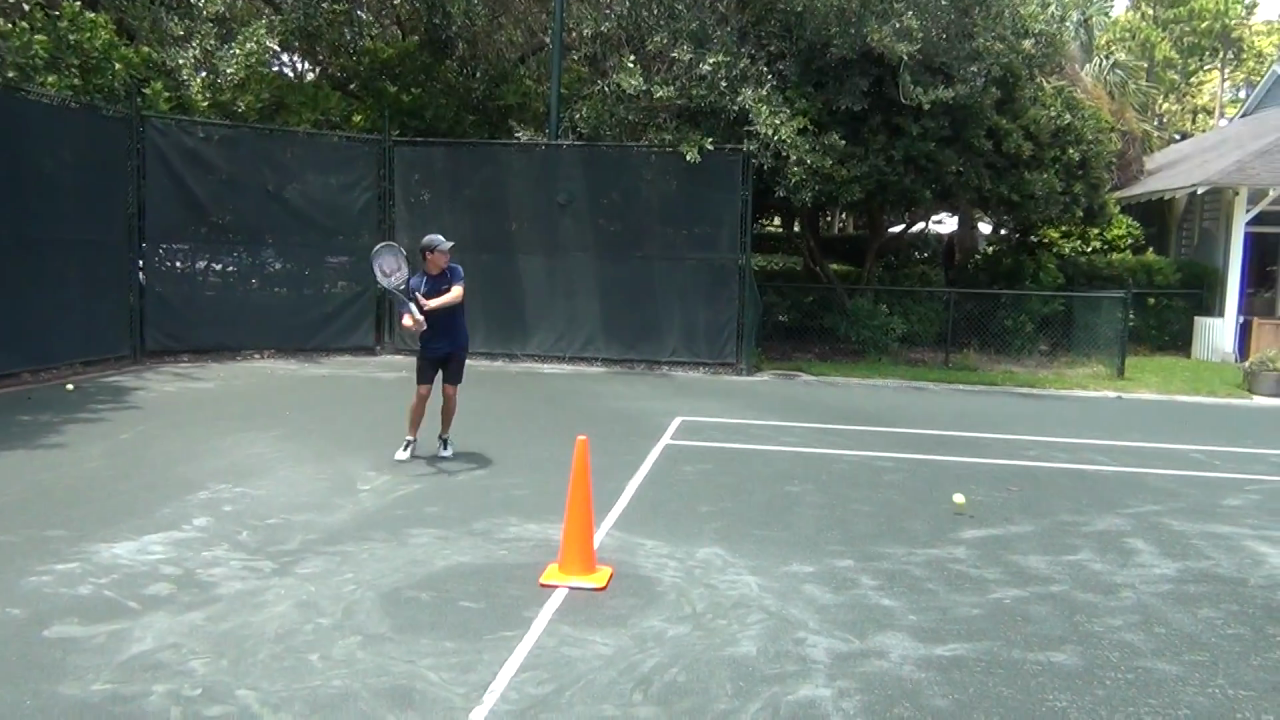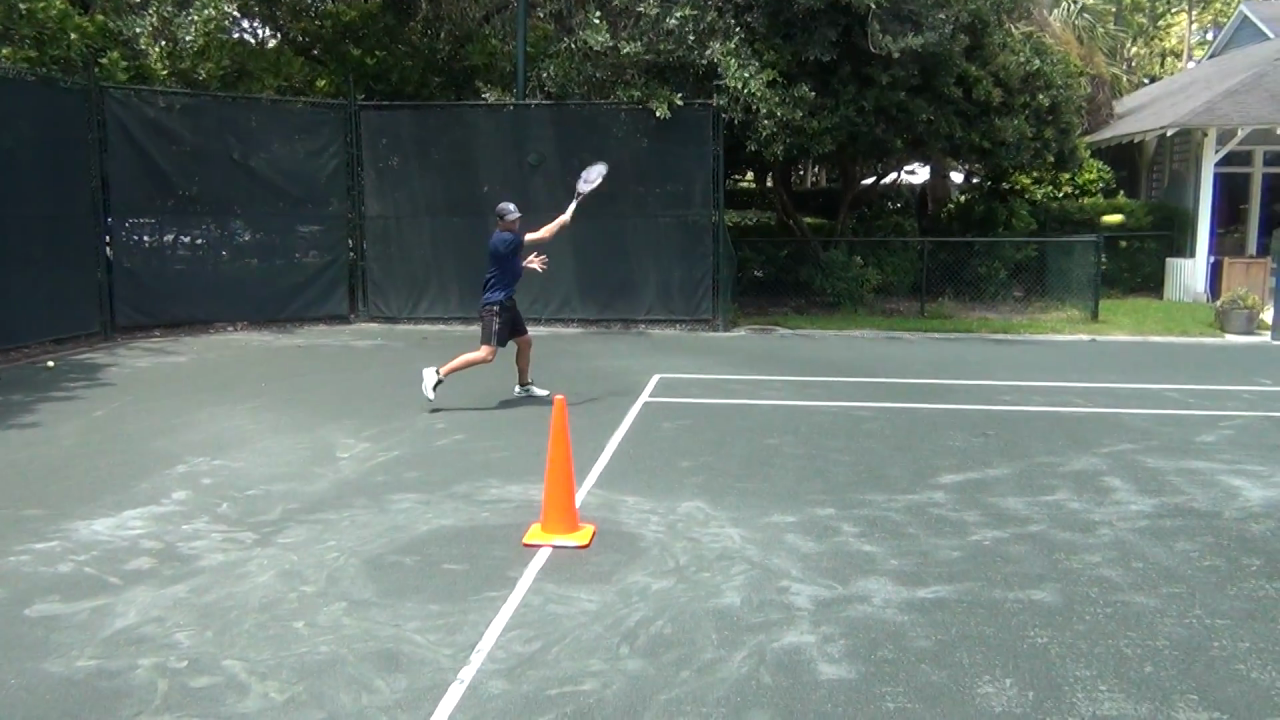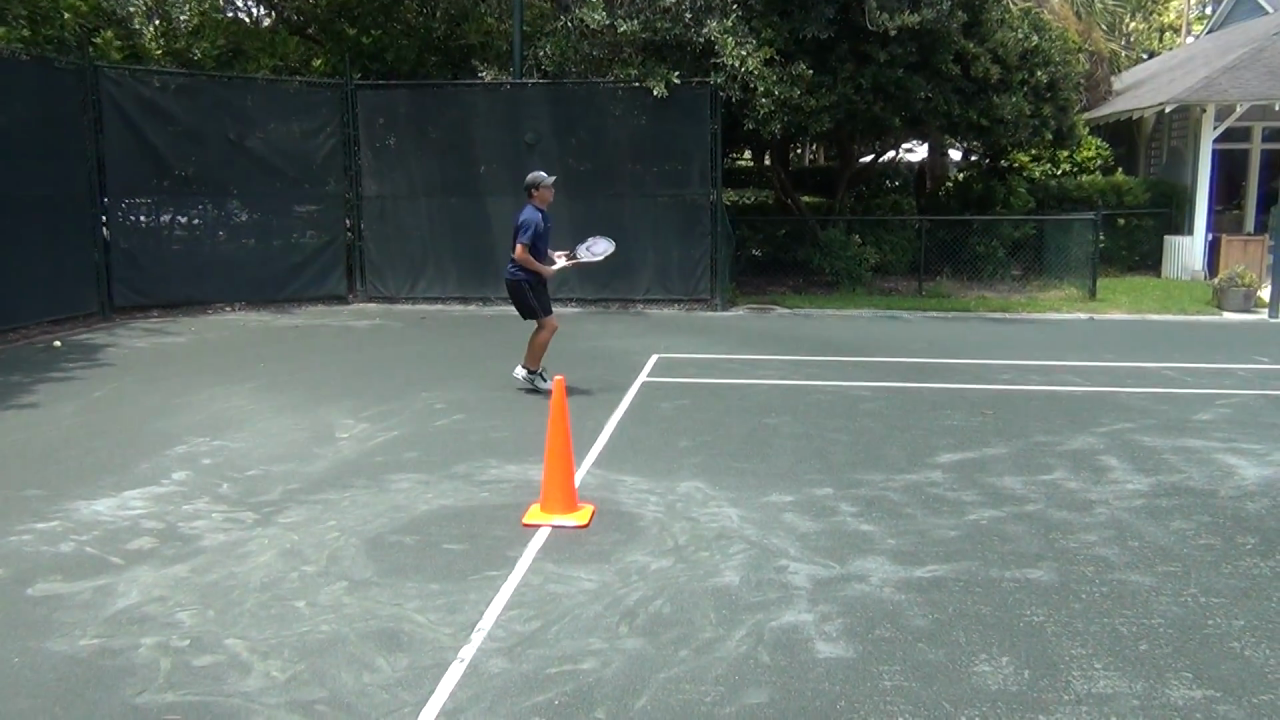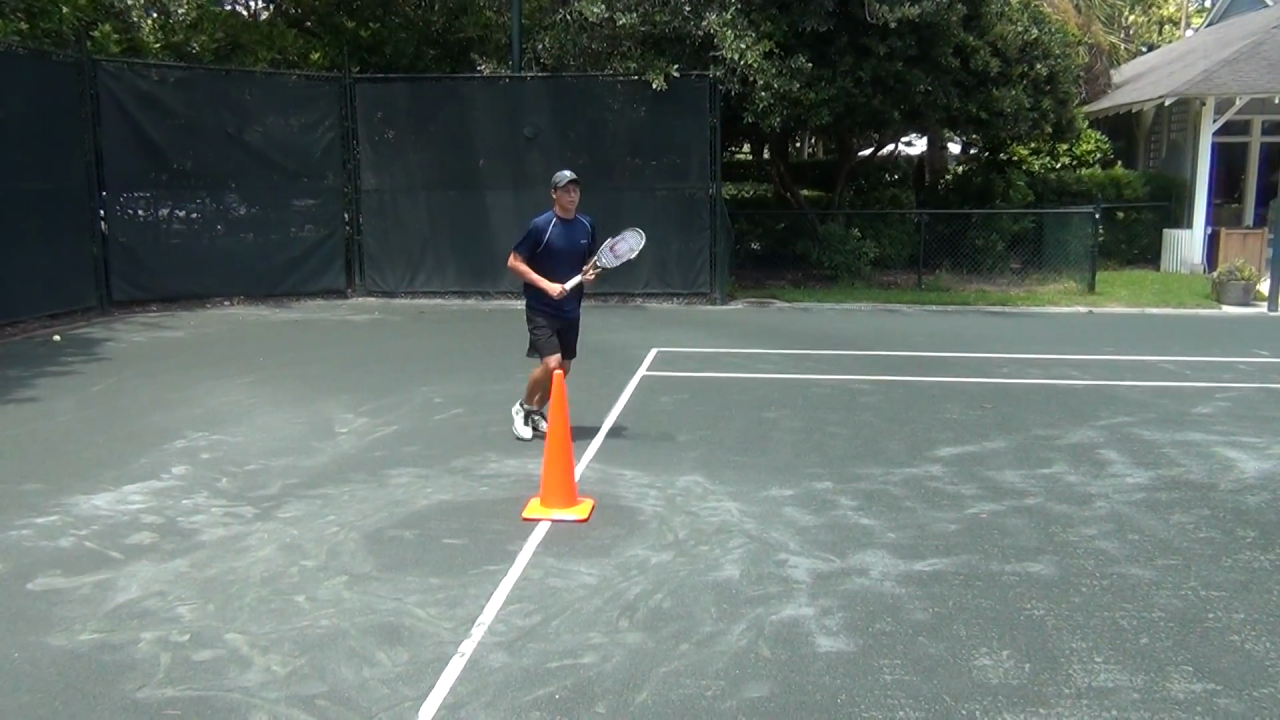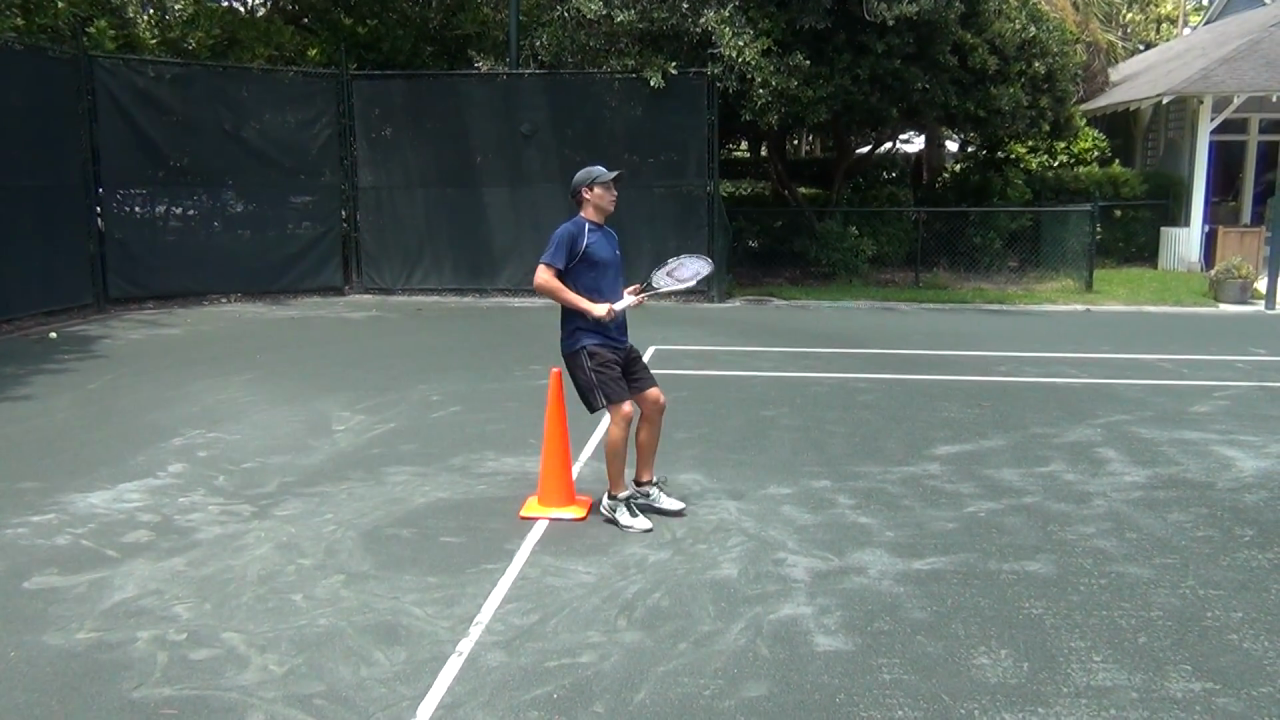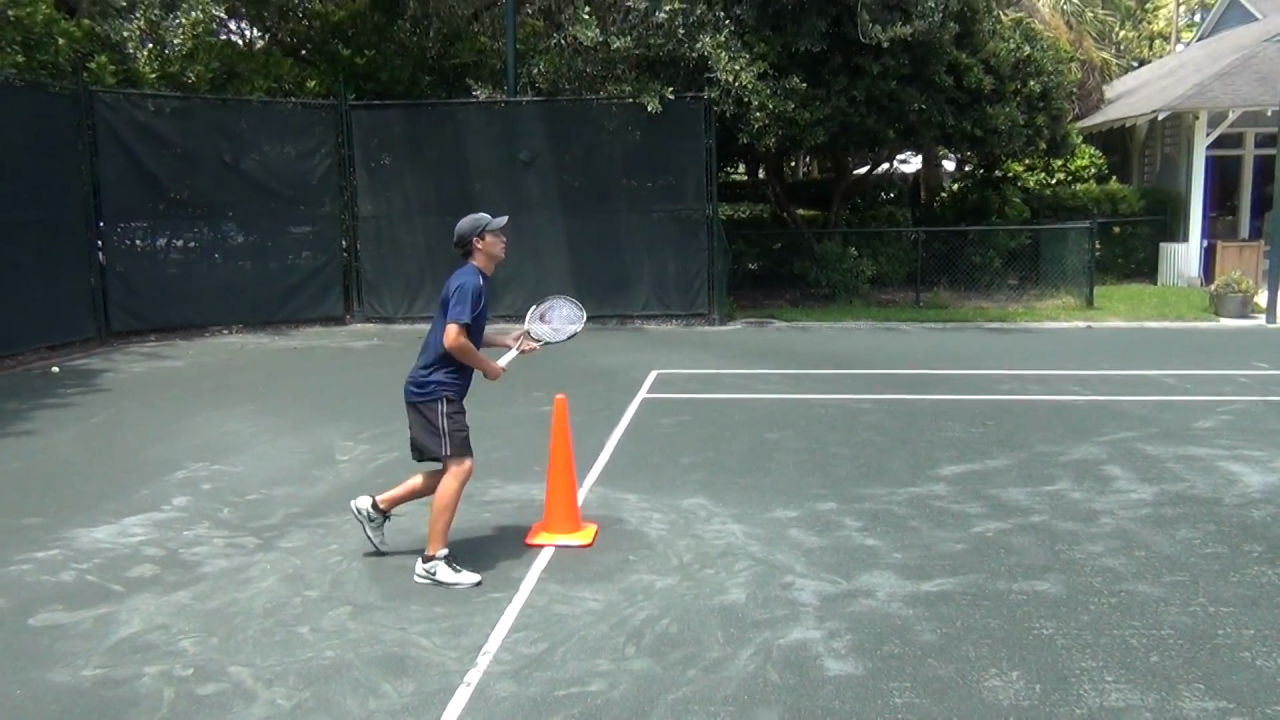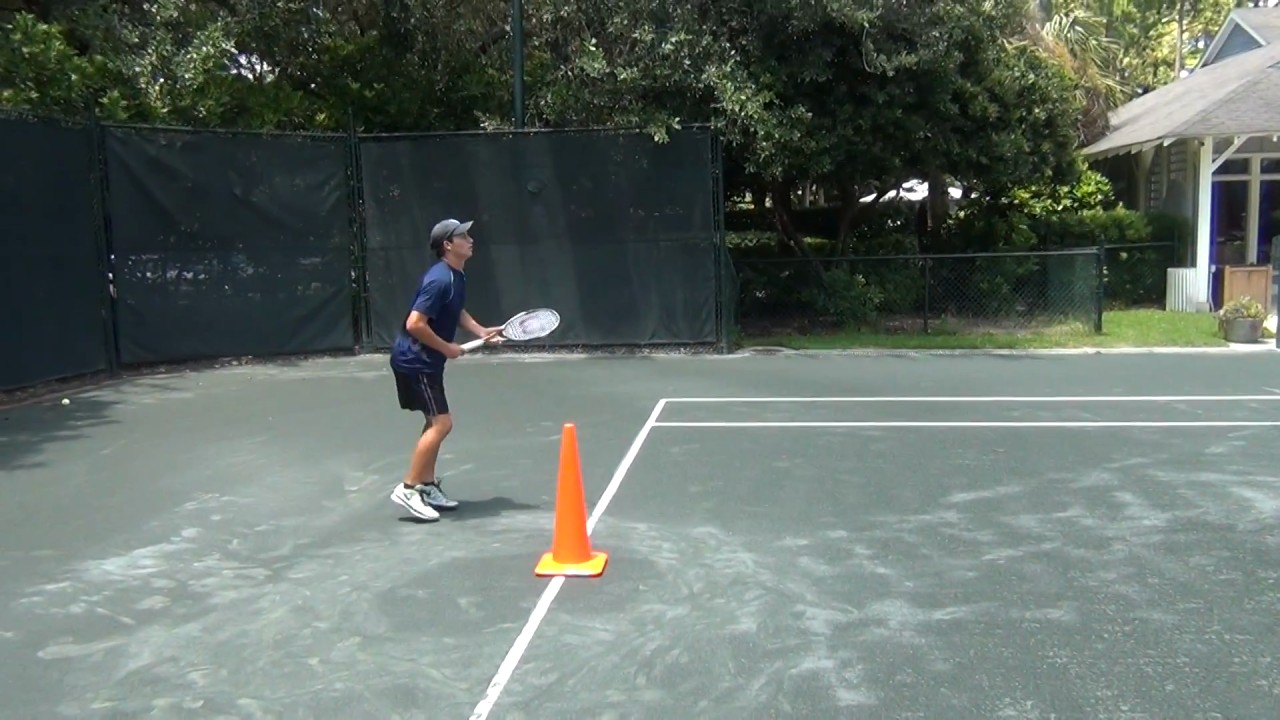
dt=0.7s
person 1, frame 1
left shoulder: (454, 271)
right shoulder: (415, 284)
left elbow: (457, 295)
right elbow: (405, 320)
left wrist: (431, 304)
right wrist: (411, 324)
left hip: (457, 345)
right hip: (429, 347)
left knee: (450, 392)
right knee: (422, 393)
left ankle: (444, 438)
right ankle: (410, 440)
person 1, frame 2
left shoulder: (511, 235)
right shoulder: (506, 239)
right elbow: (541, 236)
left wrist: (526, 264)
right wrist: (562, 220)
left hip: (506, 301)
right hip: (495, 304)
left knee: (525, 342)
right knee: (486, 355)
left ankle: (524, 385)
right ankle: (438, 374)
person 1, frame 3
left shoulder: (542, 214)
right shoulder: (530, 218)
right elbow: (519, 254)
left wrist: (551, 255)
right wrist: (544, 268)
left hip: (533, 280)
right hip: (523, 280)
left knee: (544, 326)
right knee: (549, 324)
left ankle: (529, 370)
right ankle: (532, 371)
person 1, frame 4
left shoulder: (586, 226)
right shoulder: (540, 226)
right elbow: (514, 263)
left wrist: (587, 273)
right wrist: (546, 285)
left hip: (570, 311)
right hip: (541, 310)
left knee: (563, 369)
right knee: (551, 365)
left ankle: (535, 412)
right ankle: (523, 407)
person 1, frame 5
left shoulder: (609, 234)
right shoulder: (570, 233)
right elbow: (542, 281)
left wrist: (626, 296)
right wrist: (589, 308)
left hip: (617, 339)
right hip: (586, 342)
left knee: (655, 402)
right knee: (622, 412)
left ankle: (645, 484)
right ankle: (616, 498)
person 1, frame 6
left shoulder: (476, 281)
right shoulder: (469, 282)
right elbow: (452, 341)
left wrist: (506, 341)
right wrist: (487, 367)
left hip: (441, 389)
right hip: (435, 389)
left knee: (453, 470)
right knee: (459, 467)
left ankle: (375, 506)
right ankle: (433, 559)
person 1, frame 7
left shoulder: (457, 276)
right shoulder: (439, 280)
left elbow: (459, 312)
right elbow: (414, 324)
left wrist: (482, 331)
right wrist: (447, 348)
left hip: (427, 361)
right hip: (415, 361)
left knee: (437, 423)
right knee: (441, 423)
left ankle: (418, 485)
right ankle: (408, 490)
